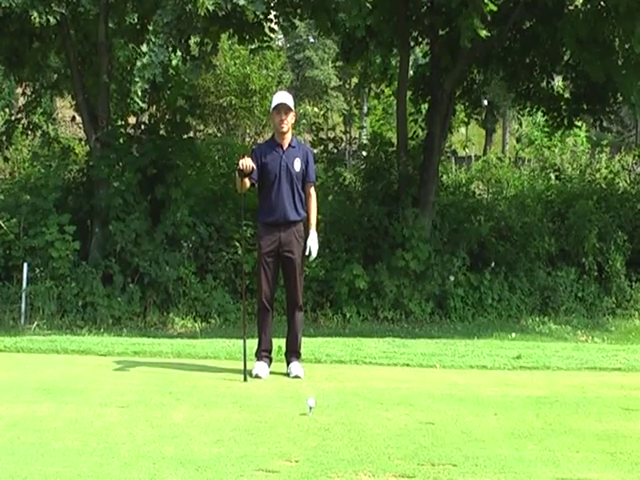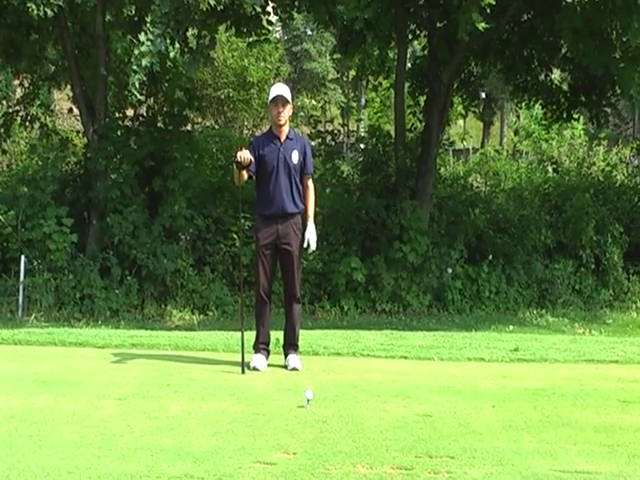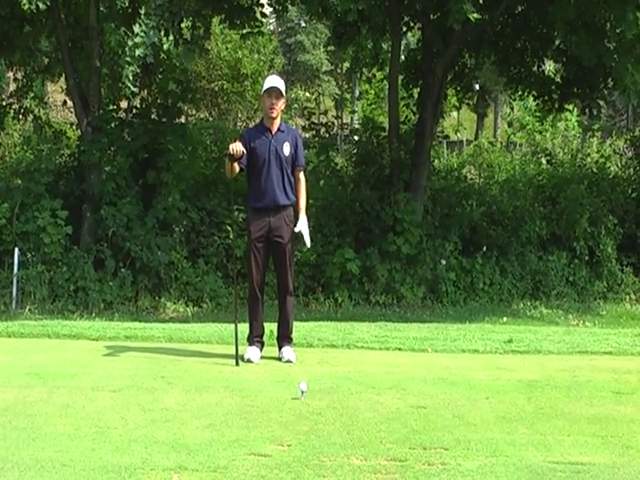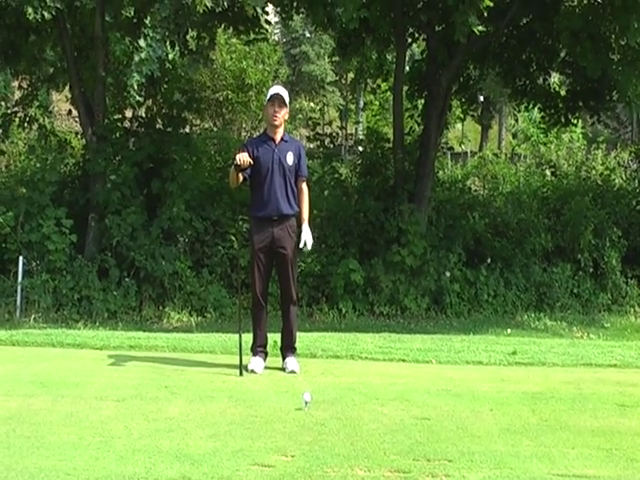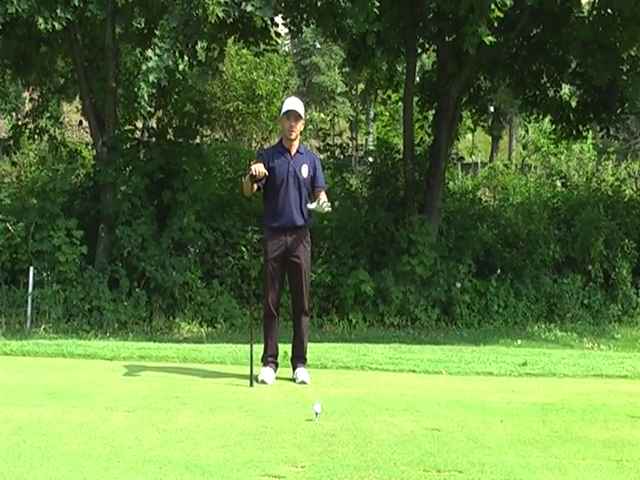
dt=1s
person 1, frame 1
left shoulder: (304, 152)
right shoulder: (260, 151)
left elbow: (310, 193)
right elbow: (243, 188)
left wrist: (312, 231)
right wrist: (242, 173)
left hip: (294, 230)
right hip: (267, 230)
left knee: (295, 297)
right knee: (265, 296)
left ankle: (294, 357)
right ankle: (263, 357)
person 1, frame 2
left shoulder: (302, 144)
right shoulder: (258, 144)
left elbow: (308, 185)
right elbow: (241, 180)
left wrist: (310, 223)
right wrist: (240, 165)
left hip: (292, 223)
right hip: (265, 223)
left knee: (293, 290)
right knee: (263, 289)
left ankle: (291, 350)
right ankle: (261, 349)
person 1, frame 3
left shoulder: (293, 137)
right shoulder: (249, 136)
left elbow: (299, 177)
right elbow: (231, 173)
left wrist: (302, 216)
right wrist: (232, 157)
left hip: (284, 216)
right hip: (257, 216)
left knee: (286, 282)
right knee: (256, 282)
left ankle: (285, 342)
right ankle: (255, 342)
person 1, frame 4
left shoulder: (296, 147)
right shoulder: (252, 146)
left elbow: (302, 187)
right elbow: (234, 183)
left wrist: (305, 224)
right wrist: (237, 166)
left hip: (287, 225)
right hip: (260, 225)
left knee: (289, 292)
right knee: (258, 292)
left ankle: (289, 353)
right ankle: (258, 352)
person 1, frame 5
left shoulder: (311, 159)
right shoulder: (266, 156)
left elbow: (320, 194)
right elbow: (247, 192)
left wrist: (322, 204)
right wrist: (251, 175)
left hip: (299, 236)
right hip: (273, 236)
left knee: (301, 303)
right knee: (271, 302)
left ankle: (299, 363)
right ankle: (269, 362)
